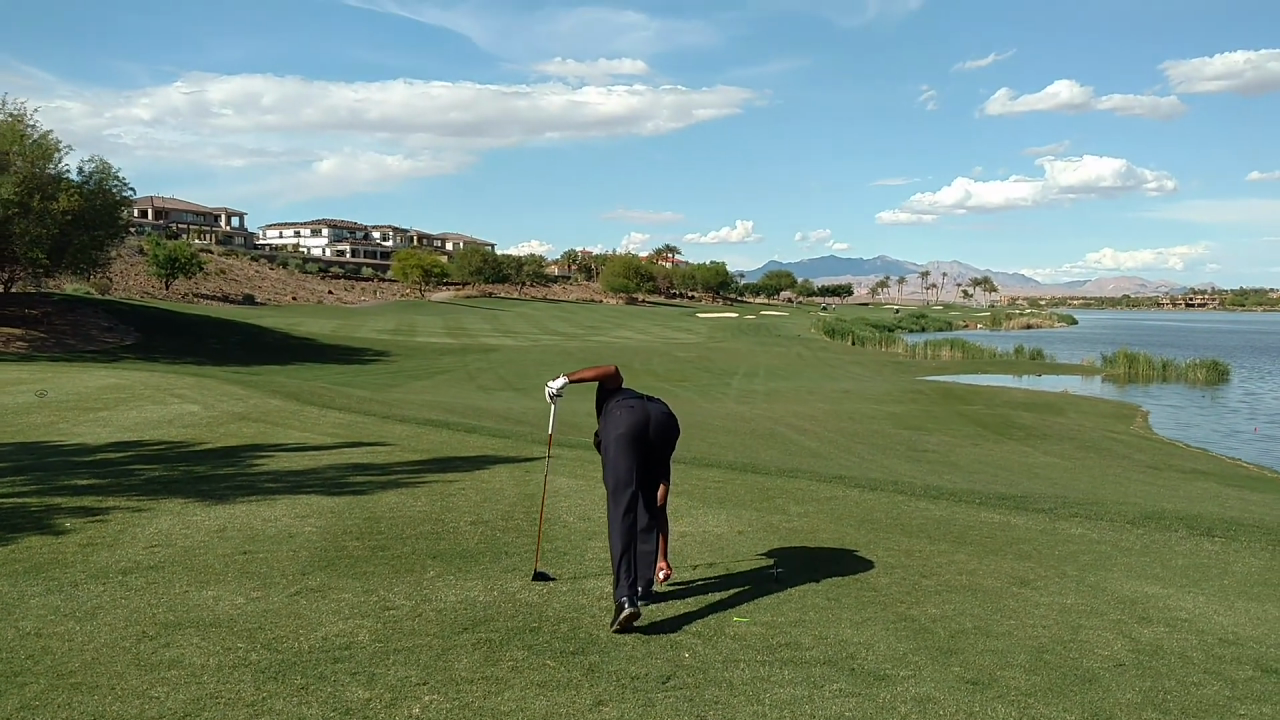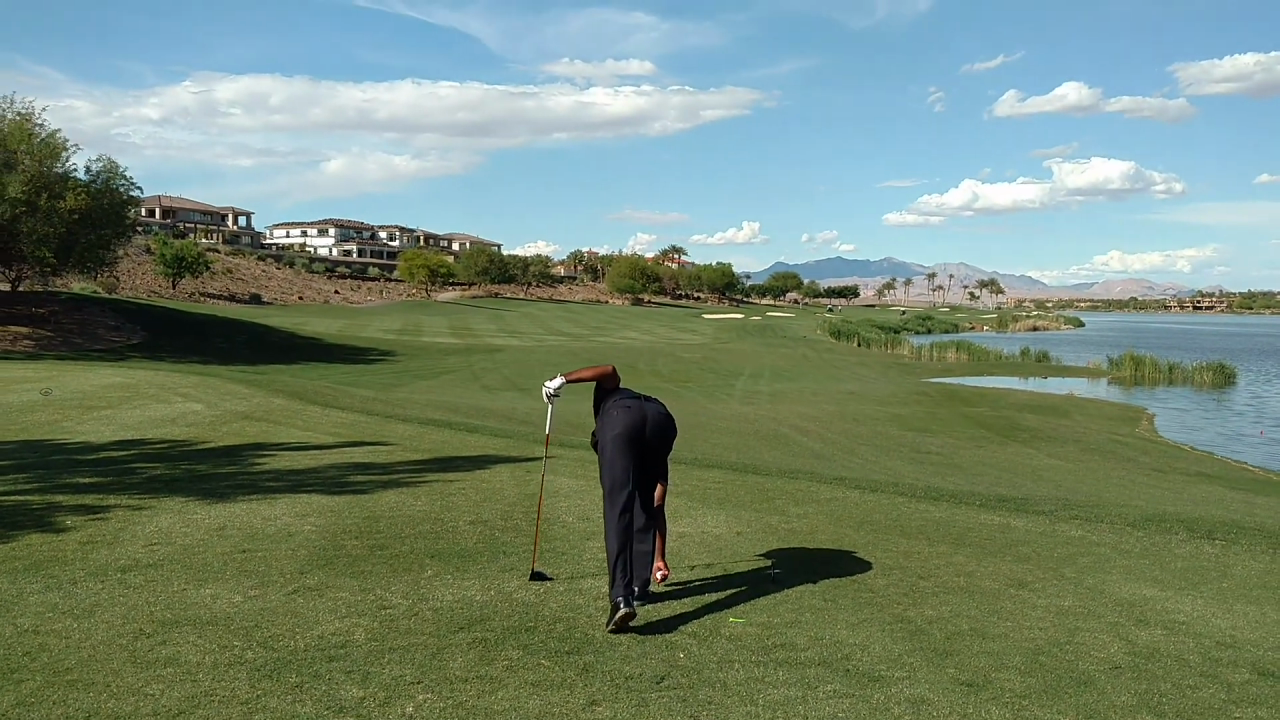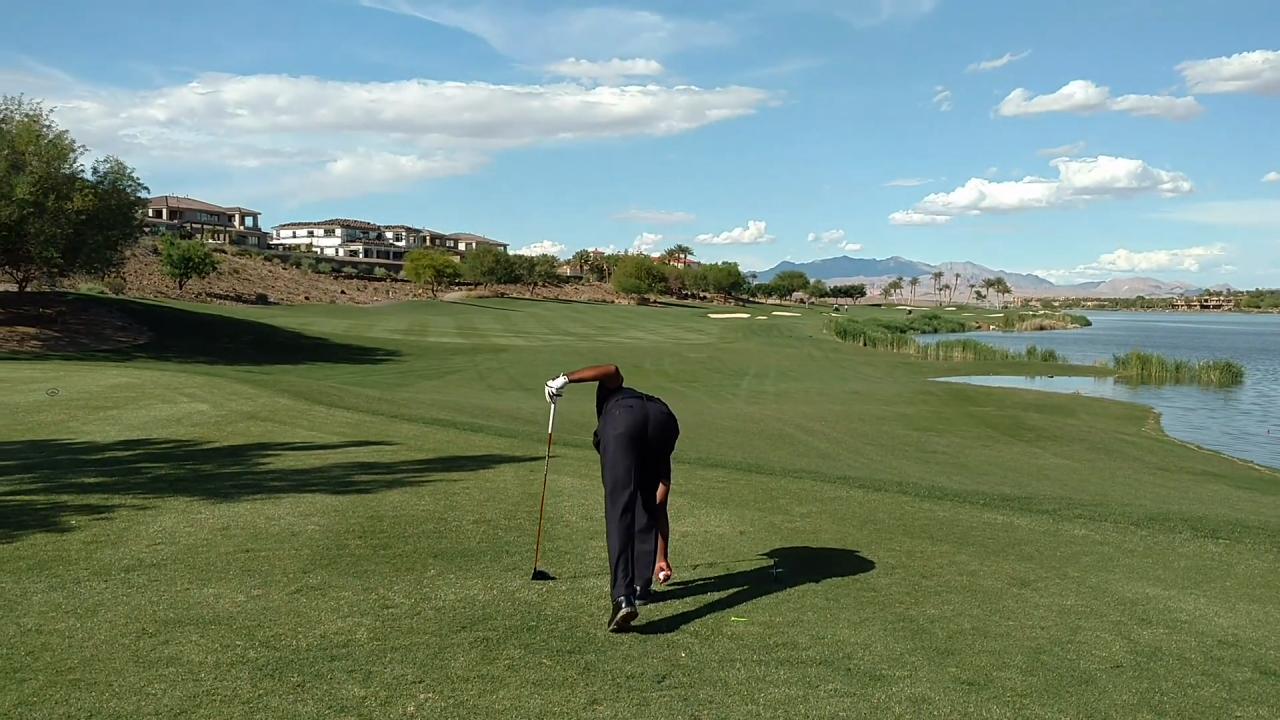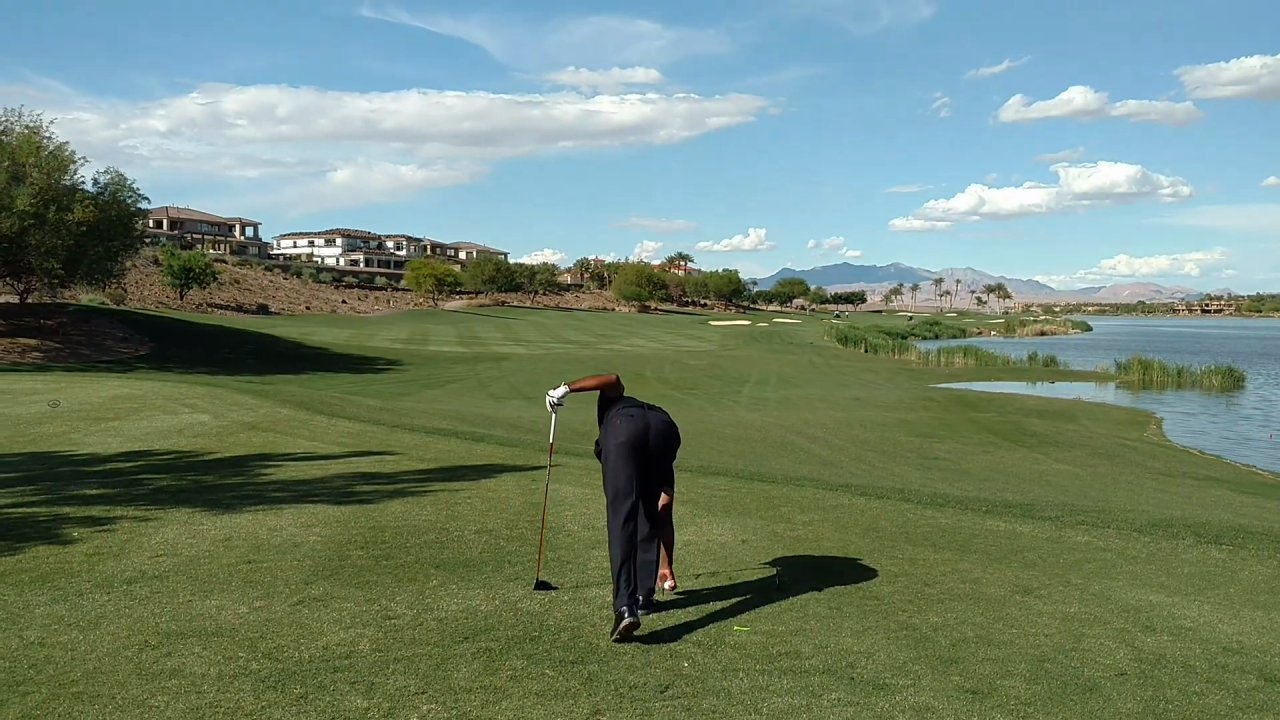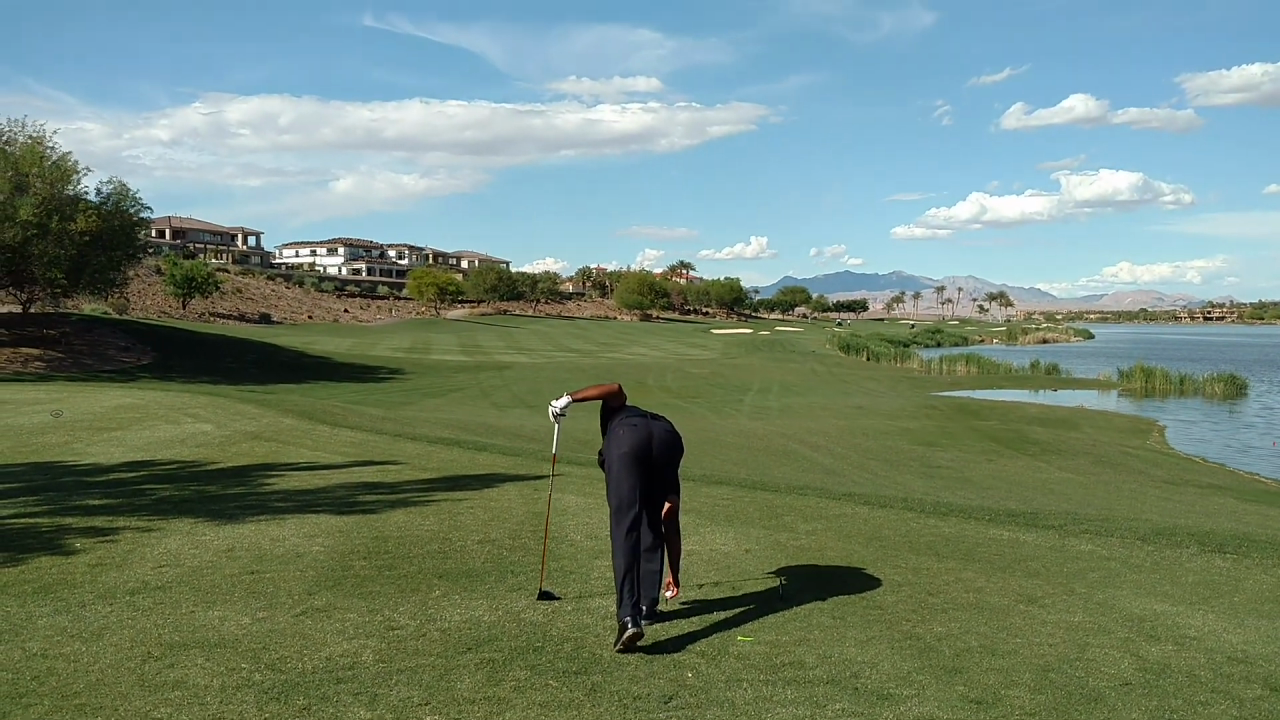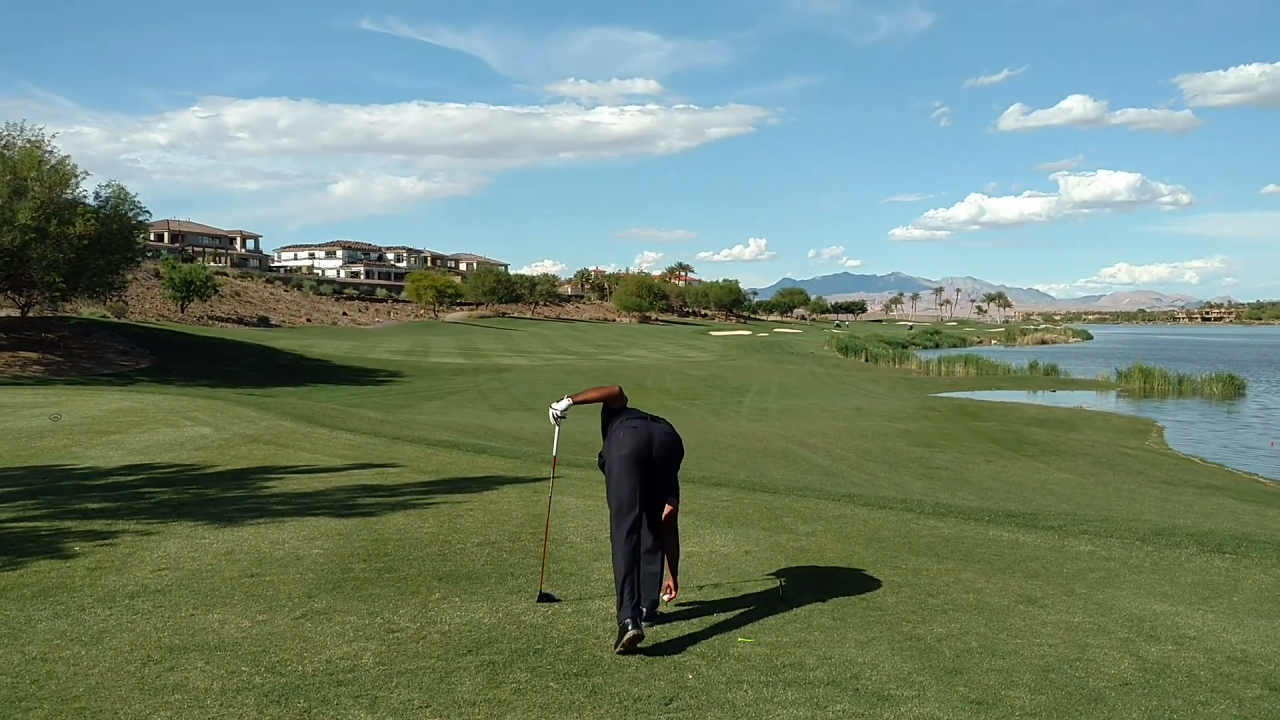
dt=0.2s
person 1, frame 1
left shoulder: (612, 401)
left elbow: (612, 372)
right elbow: (660, 507)
left wrist: (566, 379)
right wrist: (661, 559)
left hip: (624, 418)
right hip: (665, 422)
left knee: (621, 510)
right knee: (648, 505)
left ankle: (626, 598)
right ankle: (642, 585)
person 1, frame 2
left shoulder: (610, 399)
left elbow: (610, 372)
right elbow: (658, 507)
left wrist: (563, 379)
right wrist: (659, 559)
left hip: (621, 417)
right hip: (662, 422)
left knee: (618, 510)
right knee: (644, 506)
left ankle: (622, 598)
right ankle: (639, 586)
person 1, frame 3
left shoulder: (613, 399)
right shoulder: (655, 438)
left elbow: (612, 371)
right elbow: (660, 507)
left wrist: (566, 378)
right wrist: (661, 559)
left hip: (622, 418)
right hip: (664, 422)
left knee: (619, 510)
right knee: (647, 505)
left ankle: (623, 597)
right ankle: (641, 585)
person 1, frame 4
left shoulder: (614, 409)
left elbow: (614, 381)
right elbow: (665, 514)
left wrist: (567, 388)
right wrist: (667, 566)
left hip: (623, 427)
right hip: (665, 431)
left knee: (621, 520)
right knee: (649, 515)
left ankle: (625, 607)
right ankle: (643, 595)
person 1, frame 5
left shoulder: (617, 417)
left elbow: (616, 390)
right elbow: (670, 523)
left wrist: (569, 398)
right wrist: (674, 575)
left hip: (627, 436)
right hip: (669, 440)
left knee: (625, 530)
right knee: (653, 524)
left ankle: (629, 618)
right ankle: (647, 605)
person 1, frame 6
left shoulder: (617, 419)
left elbow: (616, 392)
right elbow: (670, 526)
left wrist: (570, 401)
right wrist: (672, 578)
left hip: (627, 439)
right hip: (669, 443)
left knee: (625, 531)
right knee: (653, 526)
left ankle: (629, 620)
right ankle: (648, 607)
